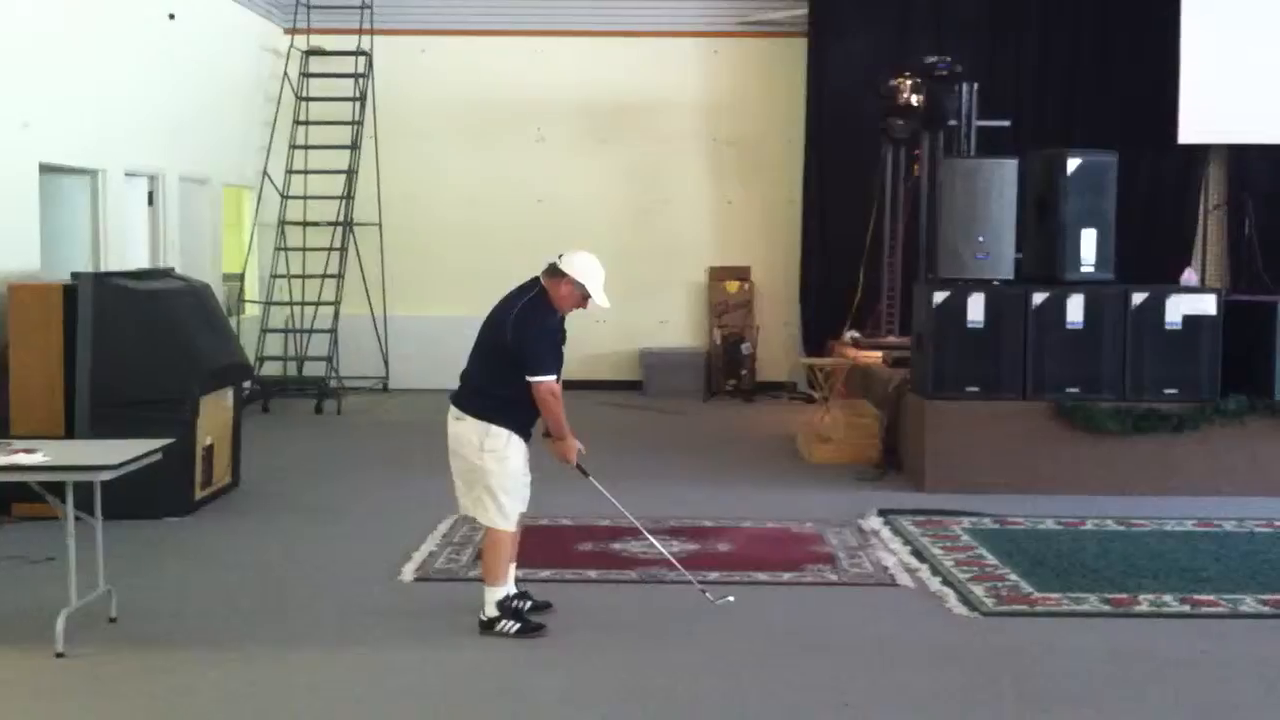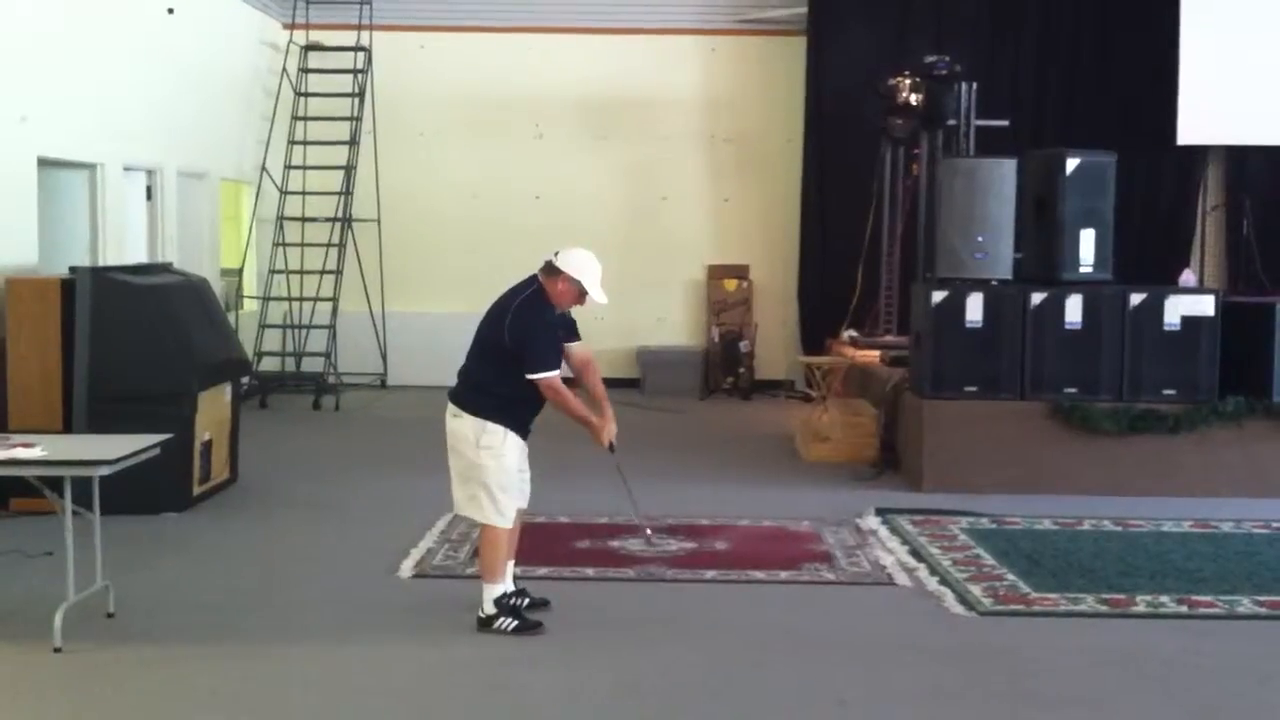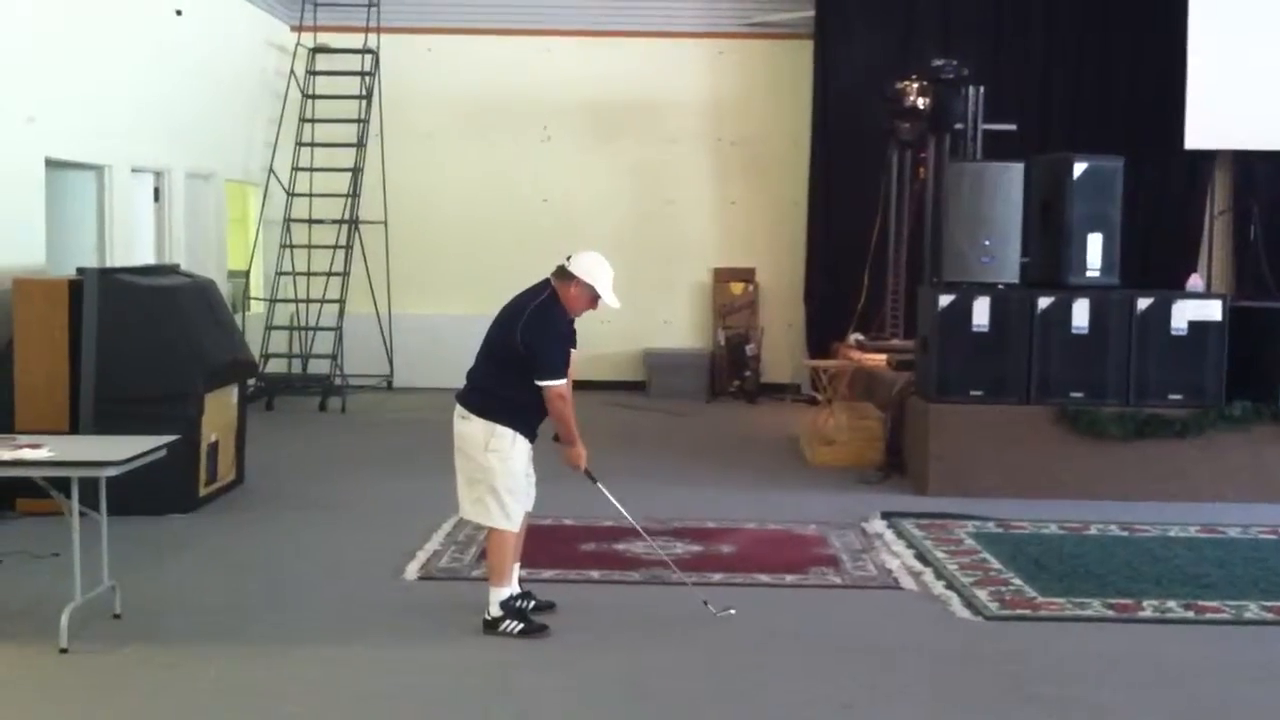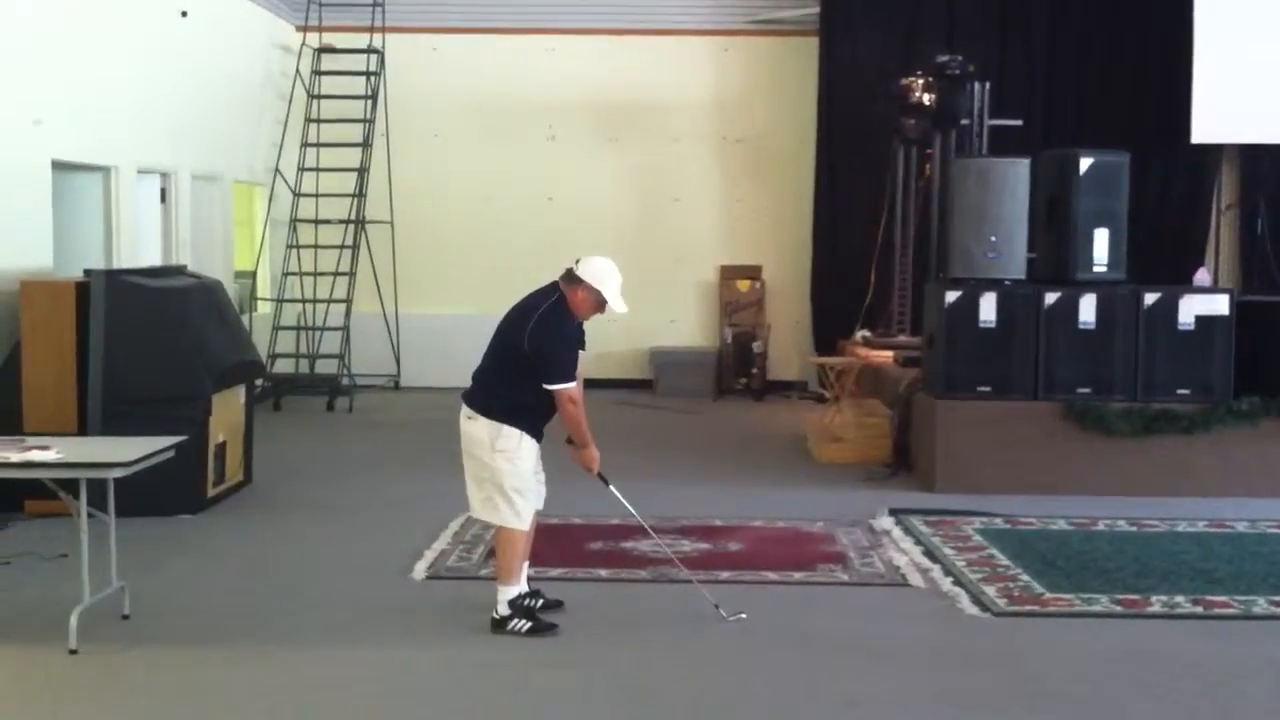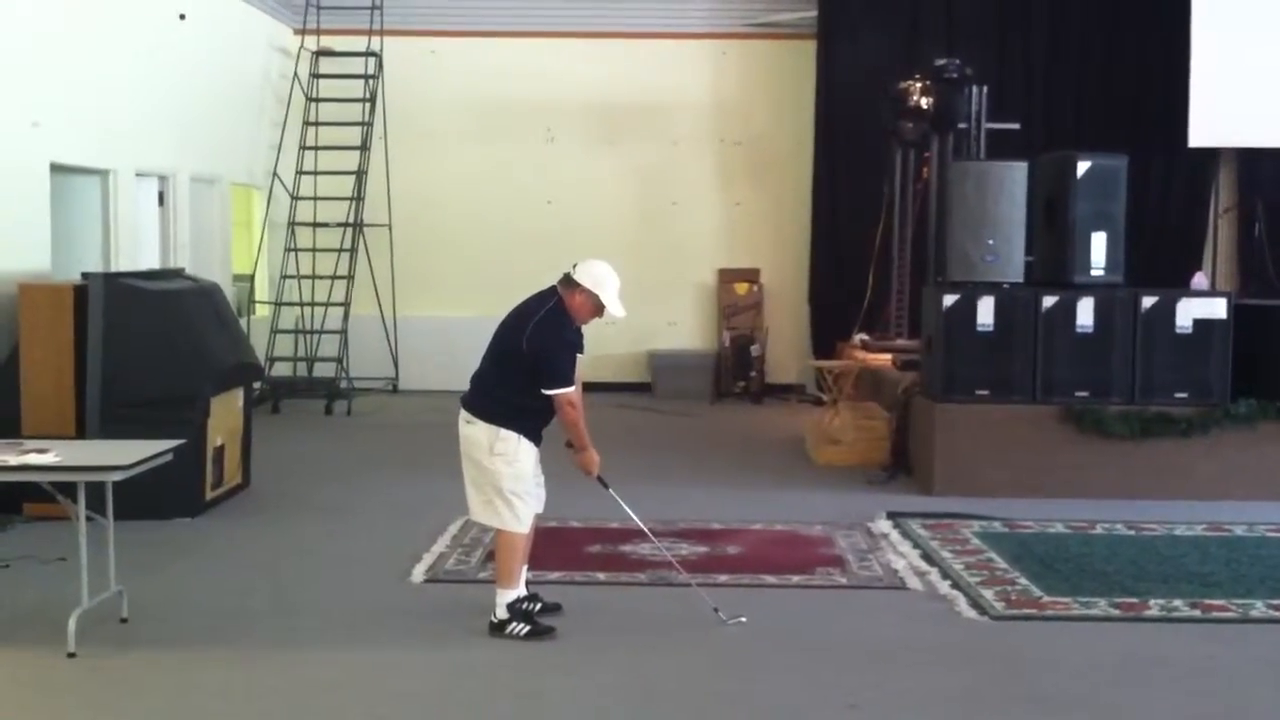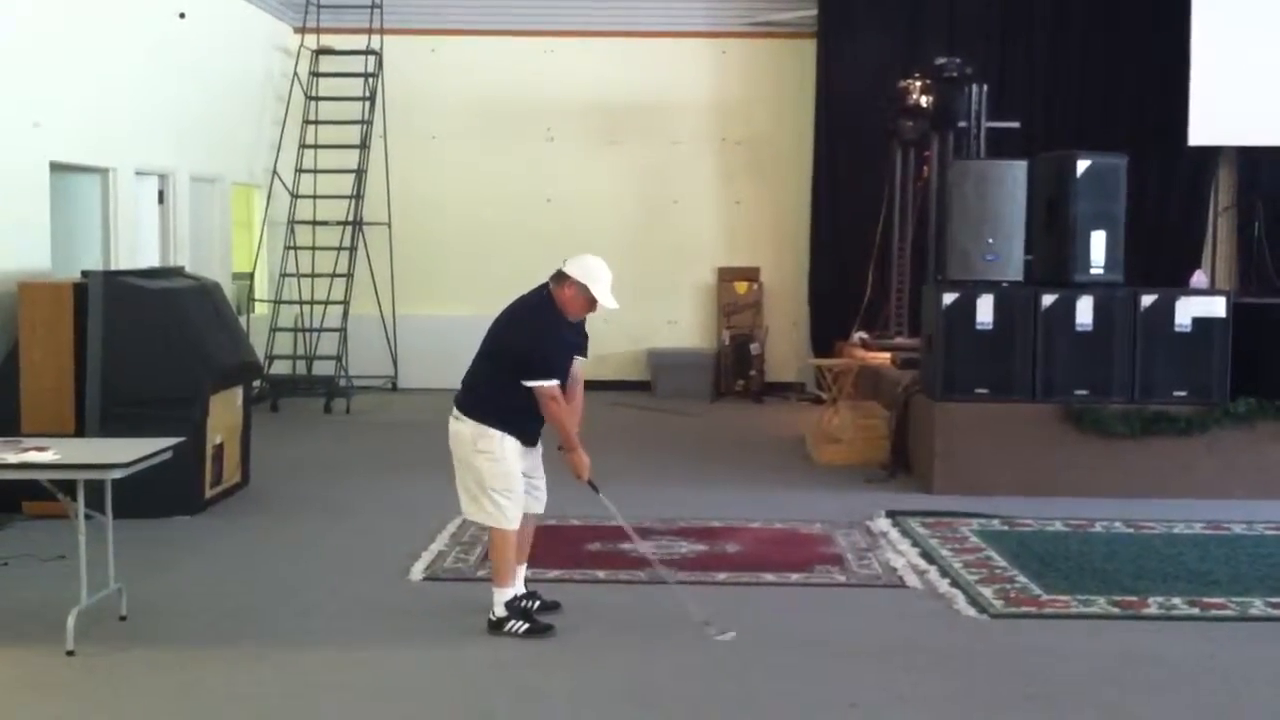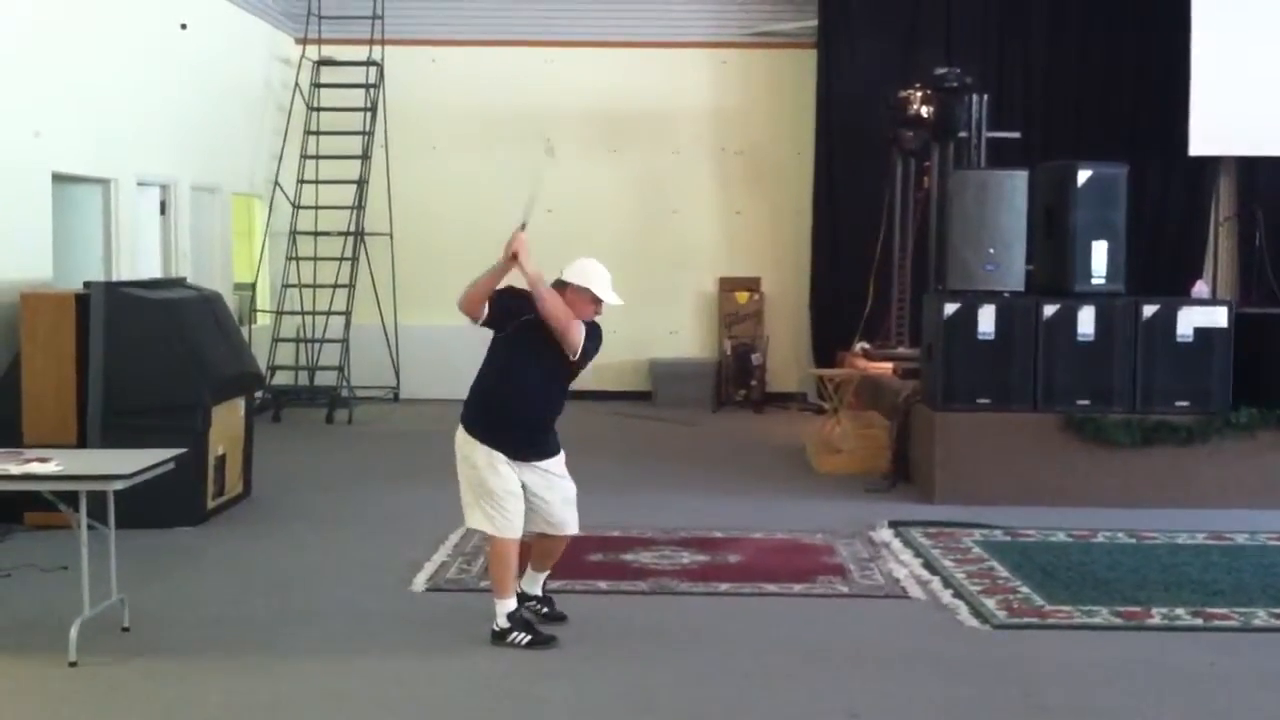
dt=0.7s
person 1, frame 1
left shoulder: (541, 304)
right shoulder: (534, 317)
left elbow: (550, 382)
right elbow: (545, 391)
left wrist: (561, 434)
right wrist: (563, 438)
left hip: (500, 422)
right hip: (487, 426)
left knee: (512, 510)
right knee: (501, 517)
left ankle: (507, 592)
right ankle: (495, 611)
person 1, frame 2
left shoulder: (548, 306)
right shoulder: (529, 314)
left elbow: (580, 359)
right elbow: (551, 386)
left wrist: (606, 411)
right wrist: (593, 423)
left hip: (503, 420)
right hip: (484, 422)
left knee: (513, 506)
right knee: (497, 513)
left ankle: (505, 588)
right ankle: (492, 608)
person 1, frame 3
left shoulder: (551, 306)
right shoulder: (545, 320)
left elbow: (563, 377)
right elbow: (555, 395)
left wrist: (569, 437)
right wrist: (573, 443)
left hip: (507, 422)
right hip: (492, 425)
left knee: (518, 508)
right knee: (504, 515)
left ankle: (511, 591)
right ankle: (499, 610)
person 1, frame 4
left shoulder: (557, 307)
right shoulder: (552, 324)
left elbow: (571, 382)
right elbow: (566, 398)
left wrist: (579, 438)
right wrist: (585, 445)
left hip: (511, 420)
right hip: (499, 425)
left knee: (528, 506)
right knee: (514, 514)
left ankle: (519, 590)
right ankle: (508, 609)
person 1, frame 5
left shoulder: (557, 313)
right shoulder: (550, 328)
left elbow: (570, 384)
right elbow: (565, 401)
left wrist: (579, 441)
right wrist: (585, 448)
left hip: (512, 425)
right hip: (497, 428)
left knee: (528, 510)
right knee: (514, 517)
left ankle: (518, 593)
right ankle: (506, 613)
person 1, frame 6
left shoulder: (570, 320)
right shoulder: (531, 321)
left elbow: (574, 380)
right elbow: (548, 397)
left wrist: (572, 438)
right wrist: (575, 450)
left hip: (522, 430)
right hip: (487, 427)
left knee: (527, 509)
right knee: (506, 516)
left ankle: (517, 591)
right ankle: (503, 610)
person 1, frame 7
left shoulder: (587, 334)
right shoulder: (515, 303)
left elbow: (563, 326)
right elbow: (468, 306)
left wrist: (531, 272)
right wrist: (505, 263)
left hip: (540, 449)
right hip: (485, 441)
left knee: (560, 526)
right knee: (506, 529)
left ankle: (531, 591)
right ankle: (506, 620)
